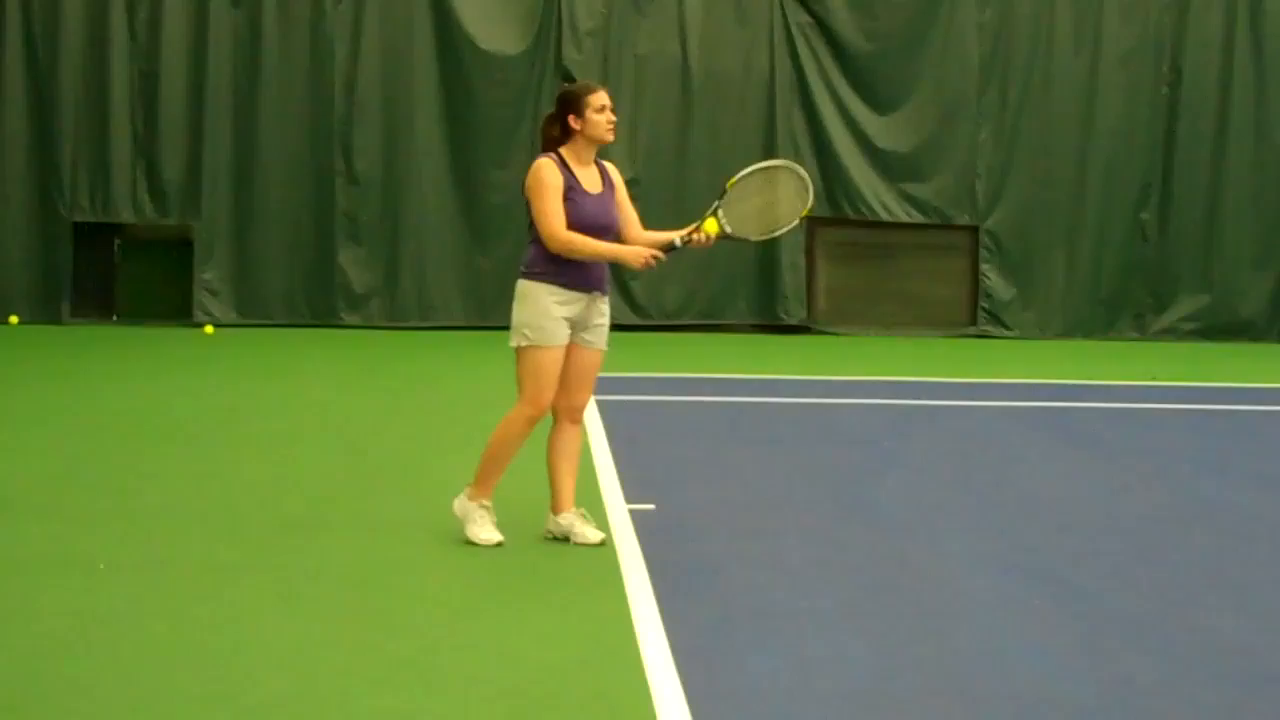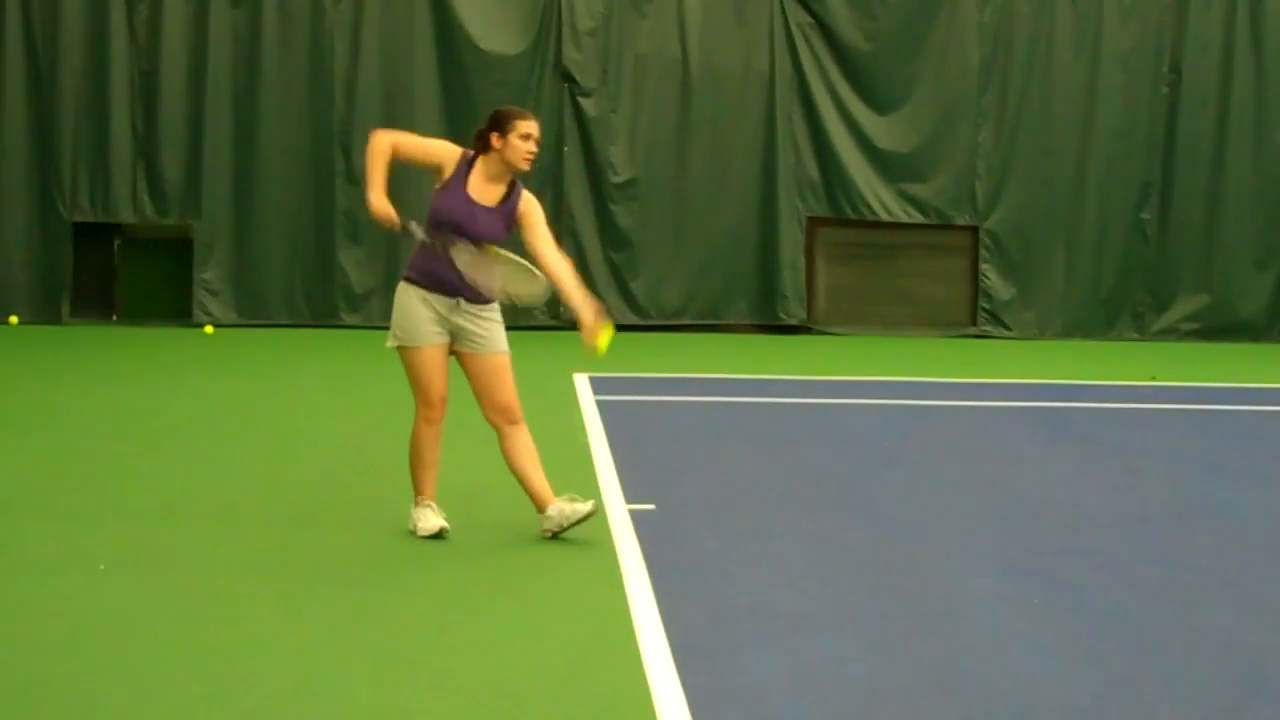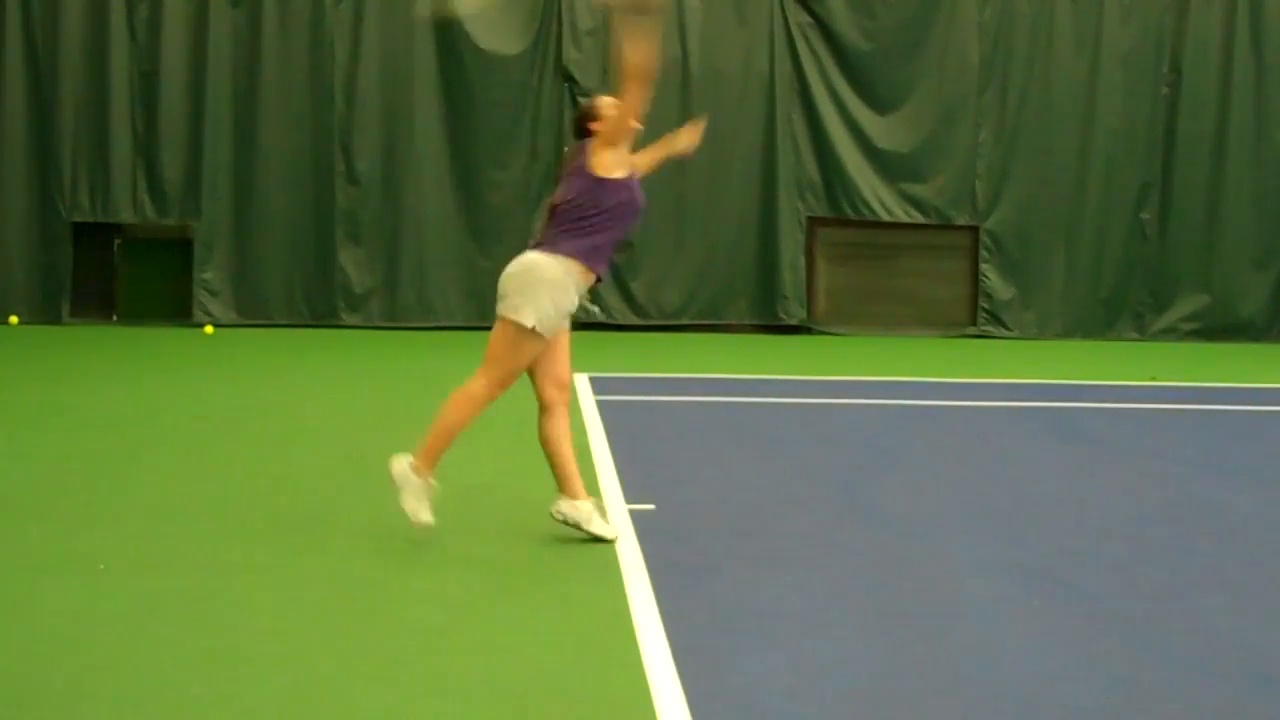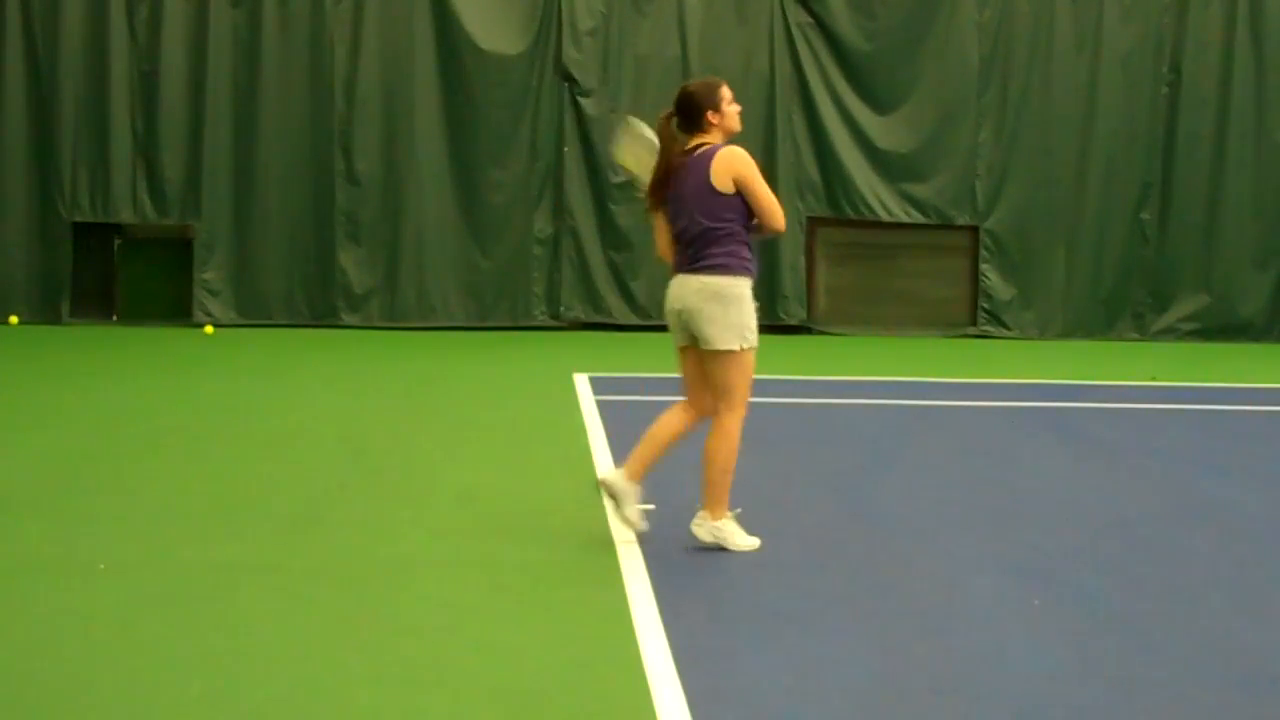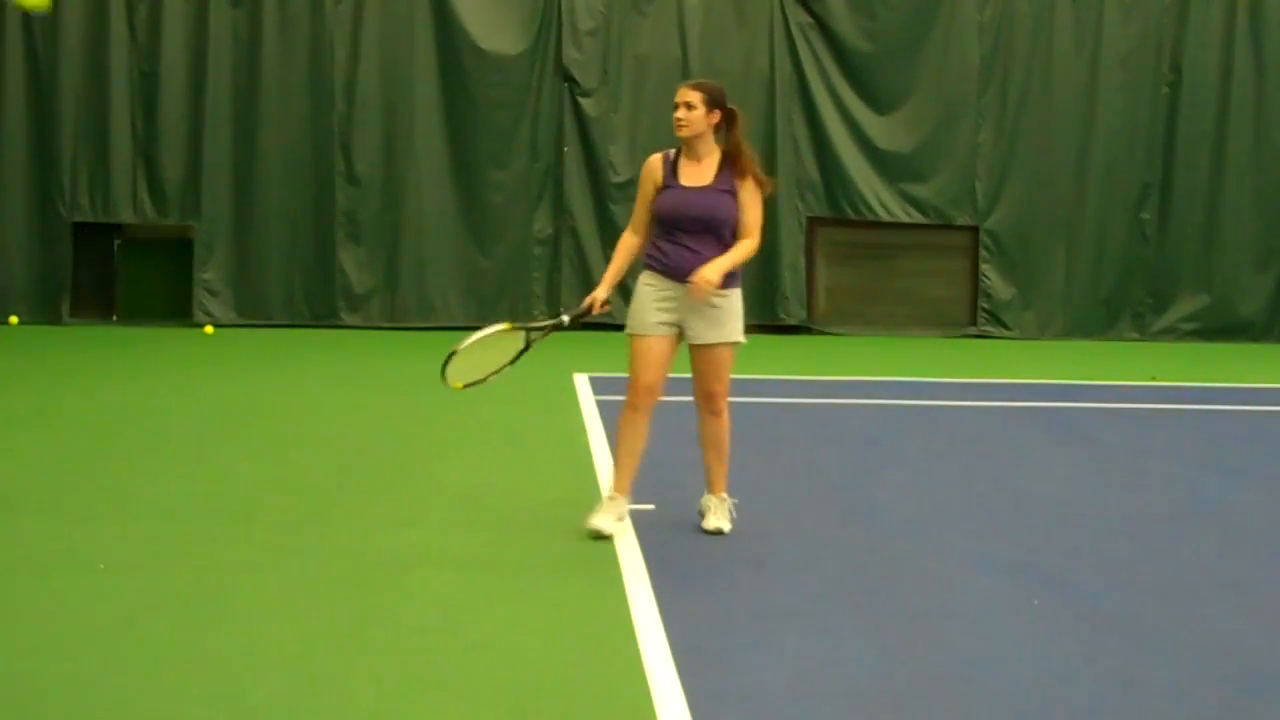
dt=1s
person 1, frame 1
left shoulder: (609, 173)
right shoulder: (546, 169)
left elbow: (635, 235)
right elbow: (556, 238)
left wrist: (685, 234)
right wrist: (620, 254)
left hip: (593, 302)
right hip: (546, 297)
left knee: (572, 411)
right knee: (534, 407)
left ankle: (562, 513)
right ankle: (475, 501)
person 1, frame 2
left shoulder: (523, 203)
right shoulder: (454, 162)
left elbow: (551, 257)
right elbow: (385, 139)
left wrist: (583, 307)
right wrist: (375, 192)
left hip: (478, 311)
right hip: (421, 300)
left knee: (508, 413)
right knee: (431, 407)
left ankle: (550, 508)
right ankle: (425, 505)
person 1, frame 3
left shoulder: (611, 165)
right shoulder: (605, 152)
left elbow: (623, 178)
right elbow: (637, 83)
left wrist: (670, 147)
left hip: (554, 292)
right hip: (544, 281)
left knee: (555, 400)
right knee: (491, 383)
left ankle: (575, 502)
right ankle: (418, 467)
person 1, frame 4
left shoulder: (674, 168)
right shoulder: (732, 158)
left elbow: (665, 245)
right elbow: (775, 221)
left hip: (684, 292)
right hip: (723, 292)
left knee: (697, 404)
right knee: (731, 411)
left ankle: (629, 475)
right ankle: (714, 518)
person 1, frame 5
left shoulder: (739, 171)
right shoulder: (657, 166)
left elbow: (750, 240)
right elbow: (636, 232)
left wrist: (717, 268)
right wrist: (606, 284)
left hip: (716, 297)
right hip: (656, 290)
left knee: (713, 401)
right knee: (640, 394)
left ankle: (717, 497)
right ankle: (617, 498)
